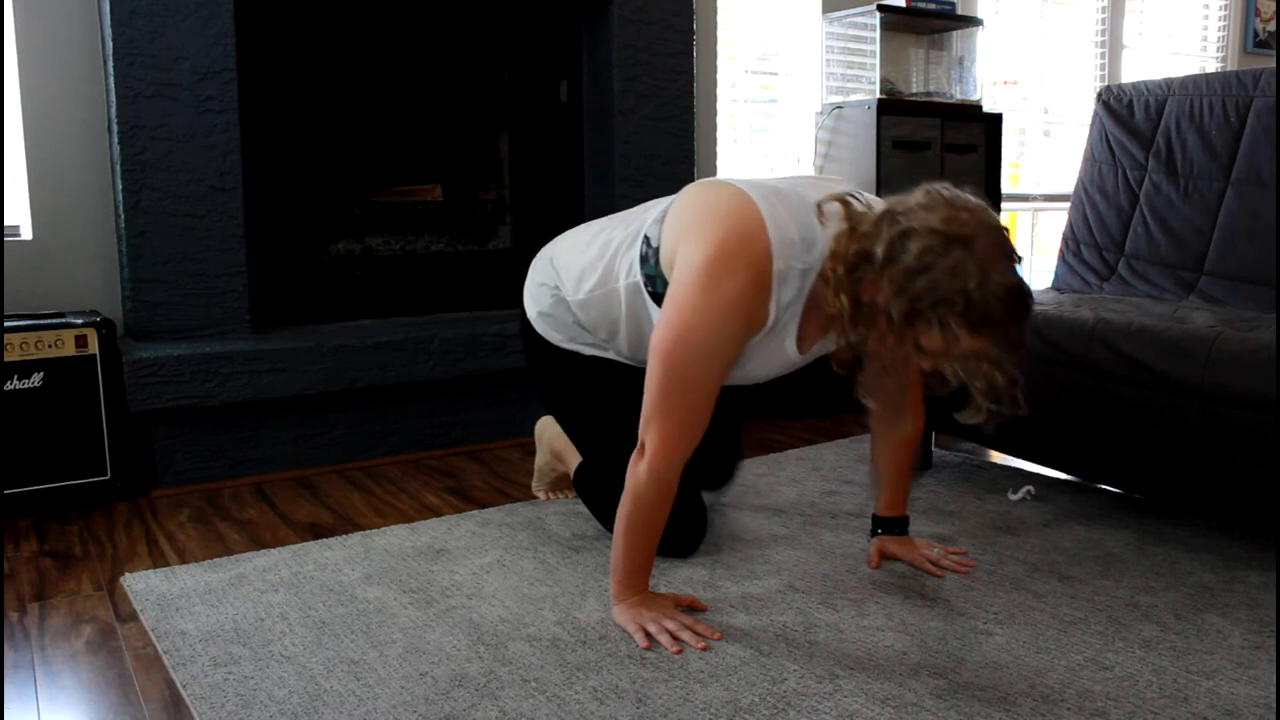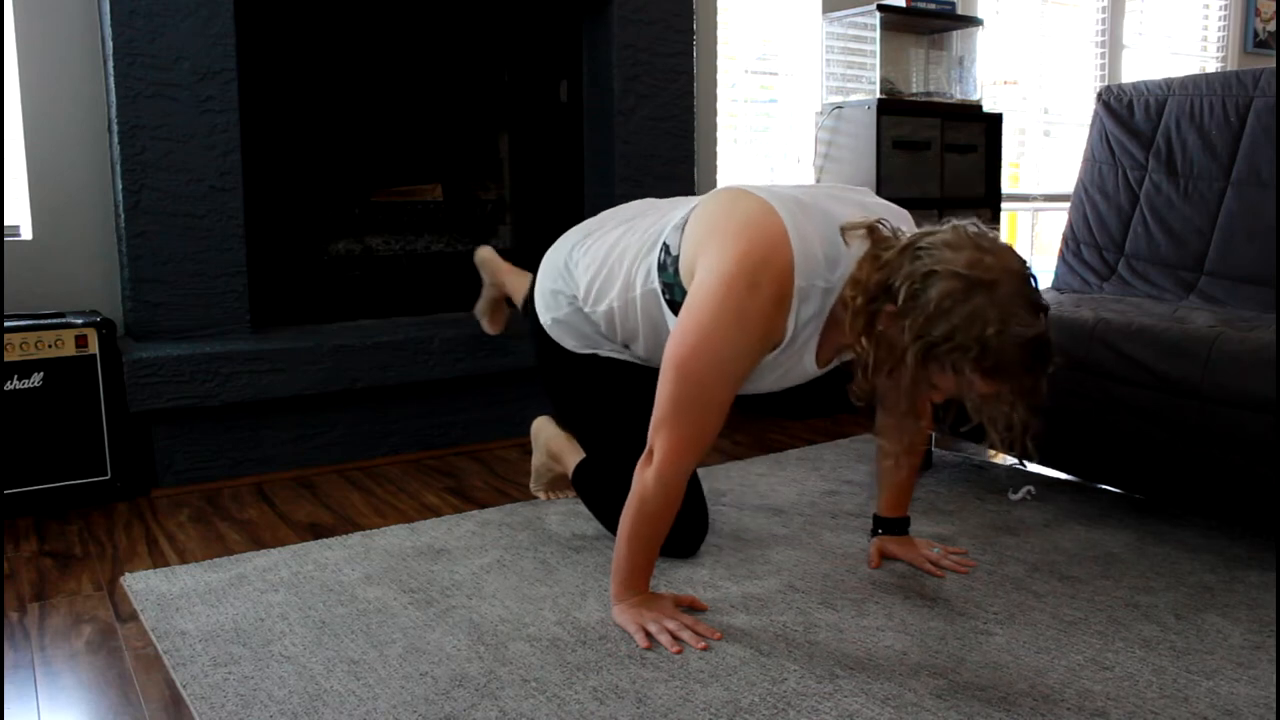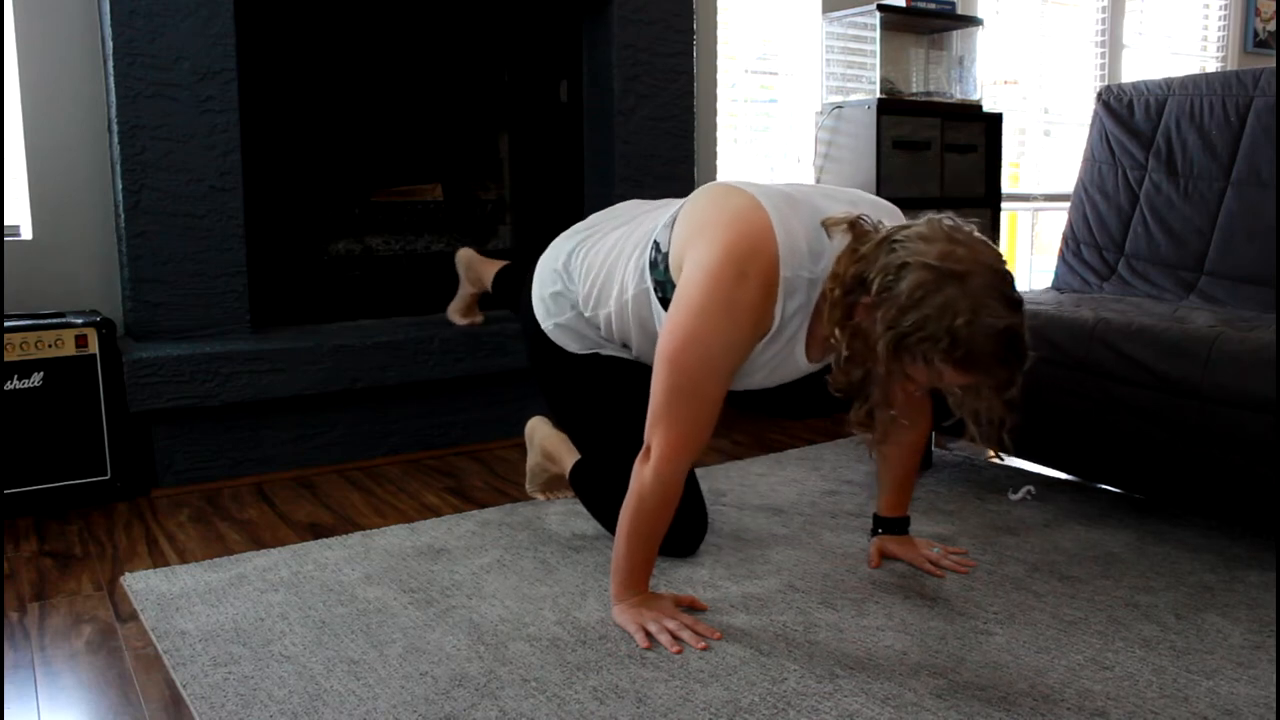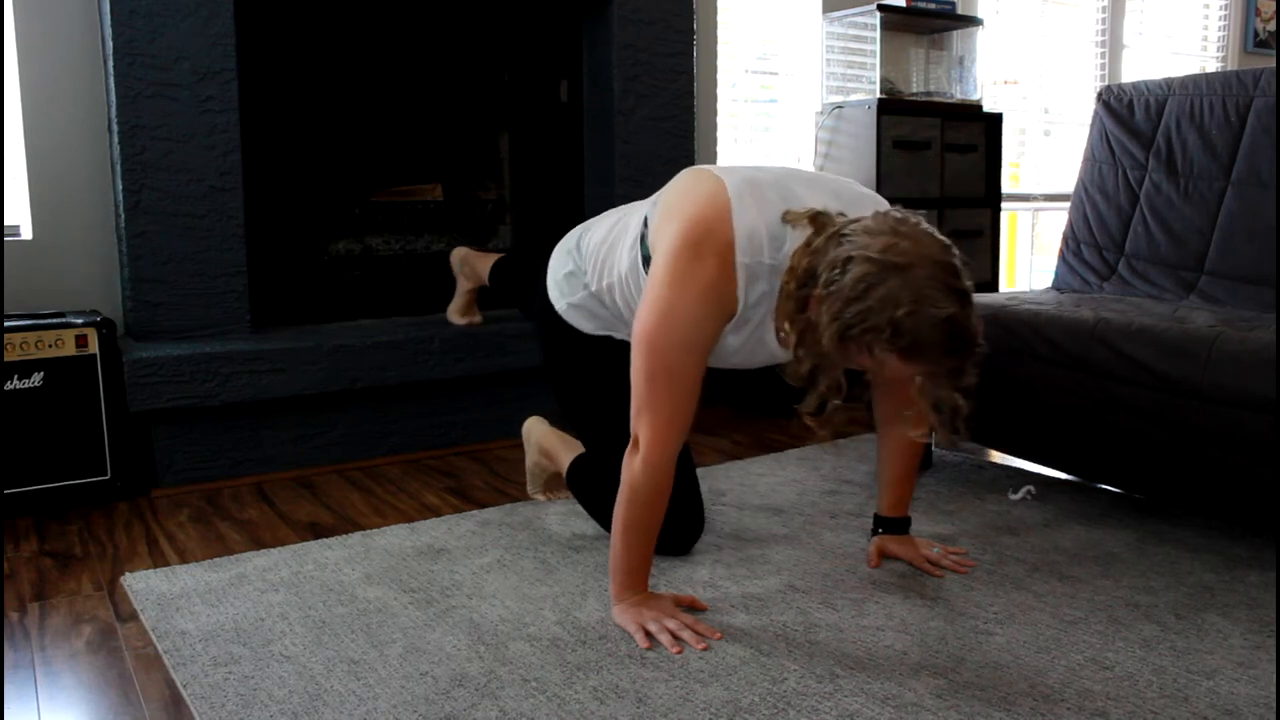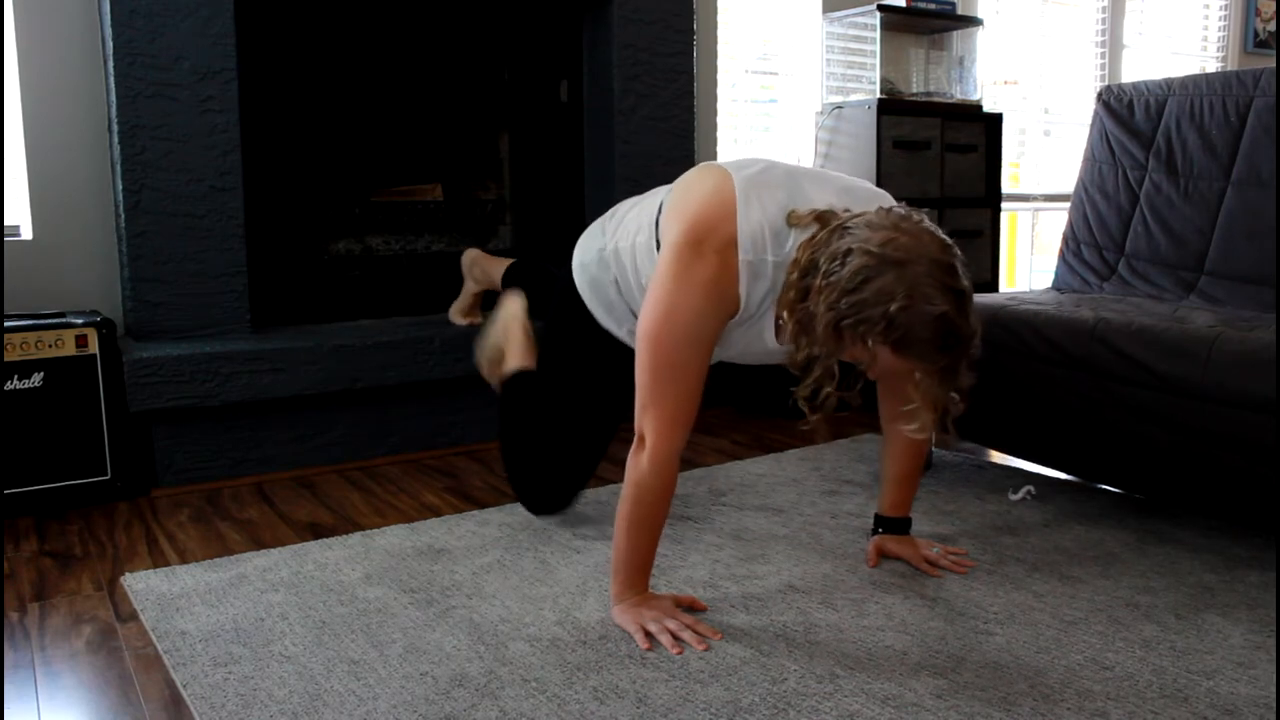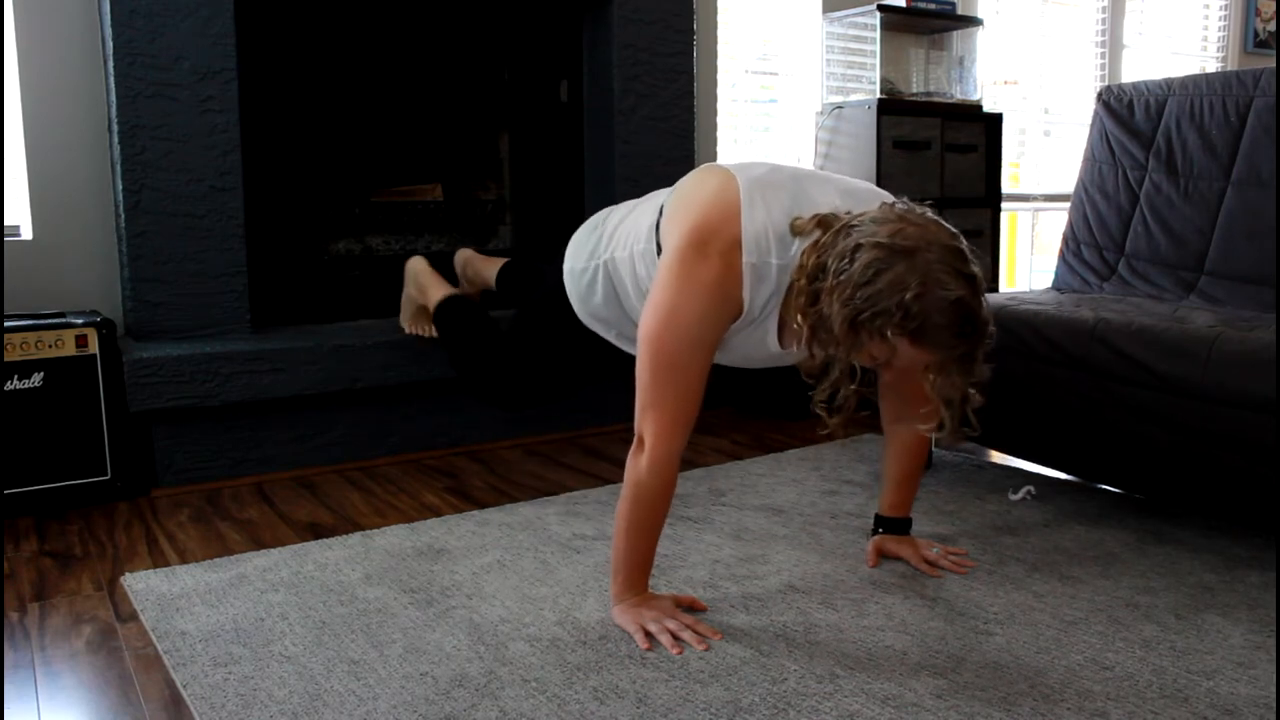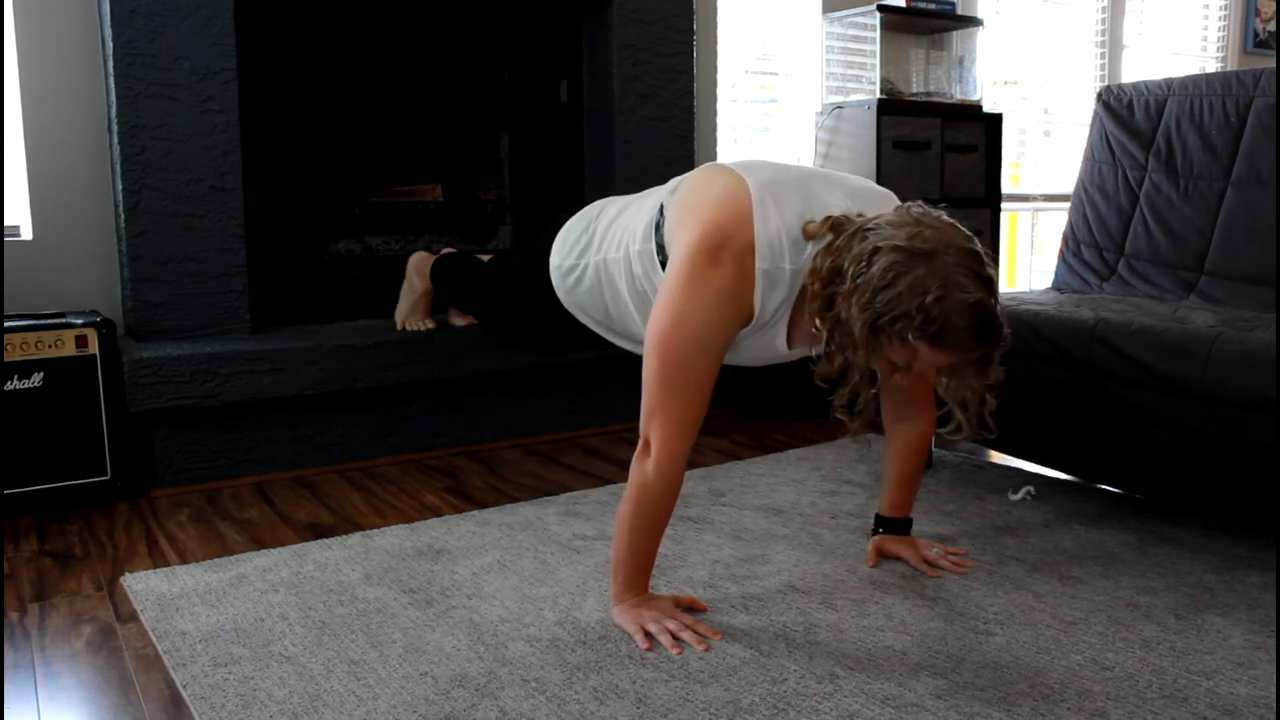
dt=0.4s
person 1, frame 1
left shoulder: (891, 259)
right shoulder: (738, 266)
left elbow: (898, 413)
right elbow: (659, 451)
left wrist: (890, 527)
right wrist: (629, 596)
left hip: (649, 312)
right hip: (575, 320)
left knee: (715, 469)
right knee: (677, 530)
right ankle: (565, 445)
person 1, frame 2
left shoulder: (908, 269)
right shoulder: (757, 280)
left elbow: (907, 416)
right elbow: (666, 457)
left wrist: (892, 527)
right wrist: (629, 598)
left hip: (648, 271)
right hip: (583, 321)
right knee: (680, 531)
left ankle: (501, 273)
right ankle: (561, 444)
person 1, frame 3
left shoulder: (899, 267)
right shoulder: (742, 272)
left elbow: (907, 417)
right elbow: (665, 454)
left wrist: (891, 526)
right wrist: (630, 597)
left hip: (641, 267)
right hip: (577, 320)
right knee: (679, 530)
left ankle: (482, 270)
right ankle: (556, 445)
person 1, frame 4
left shoulder: (885, 261)
right shoulder: (710, 256)
left elbow: (905, 407)
right elbow: (651, 443)
left wrist: (893, 526)
right wrist: (629, 596)
right hip: (594, 303)
right knee: (675, 529)
left ankle: (476, 265)
right ankle: (557, 447)
person 1, frame 5
left shoulder: (893, 259)
right shoulder: (714, 251)
left elbow: (907, 410)
right elbow: (656, 441)
left wrist: (893, 525)
right wrist: (628, 596)
left hip: (688, 302)
right hip: (614, 290)
right knee: (543, 486)
left ankle: (494, 268)
right ankle: (515, 333)
person 1, frame 6
left shoulder: (895, 262)
right shoulder: (716, 256)
left elbow: (909, 412)
right elbow: (655, 442)
left wrist: (892, 525)
right wrist: (629, 596)
right hip: (605, 281)
left knee: (530, 297)
right knee: (484, 352)
left ankle: (479, 265)
right ankle: (426, 283)
person 1, frame 7
left shoulder: (900, 259)
right shoulder: (726, 259)
left elbow: (912, 410)
right elbow: (661, 446)
left wrist: (892, 525)
right wrist: (629, 597)
left hip: (641, 282)
right hip: (587, 275)
right knee: (497, 300)
left ankle: (474, 265)
right ankle: (430, 273)
